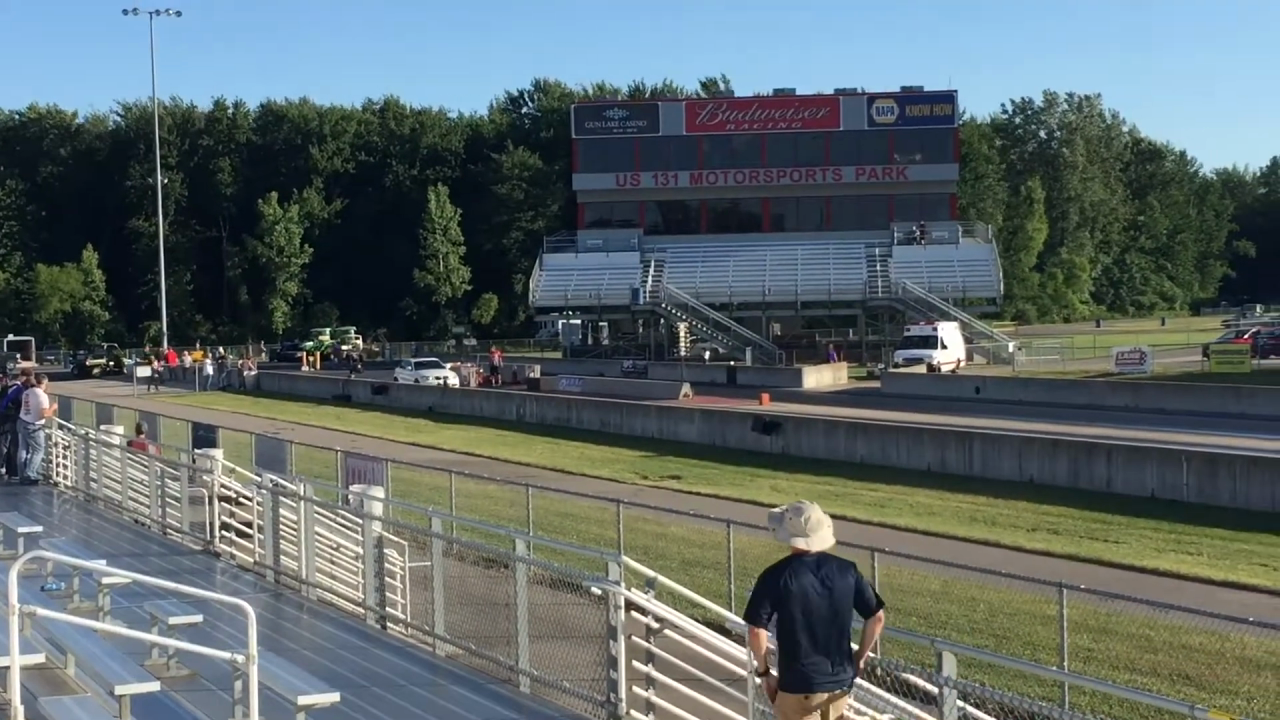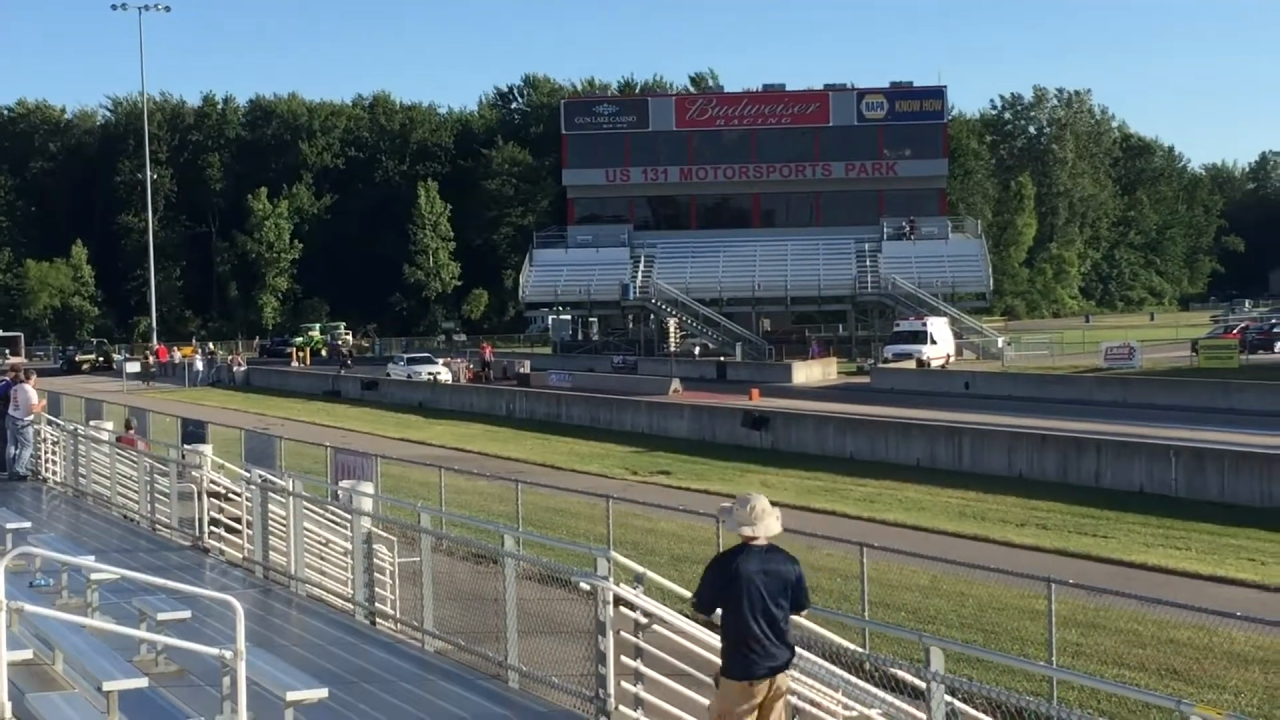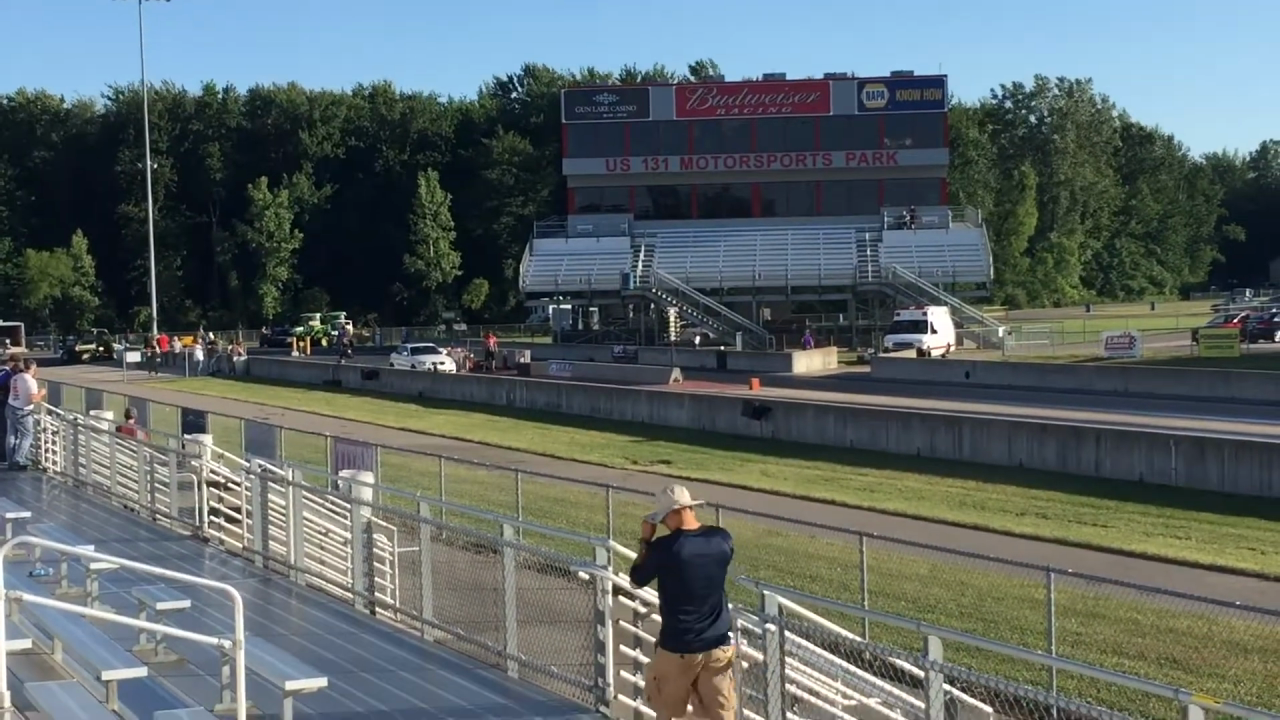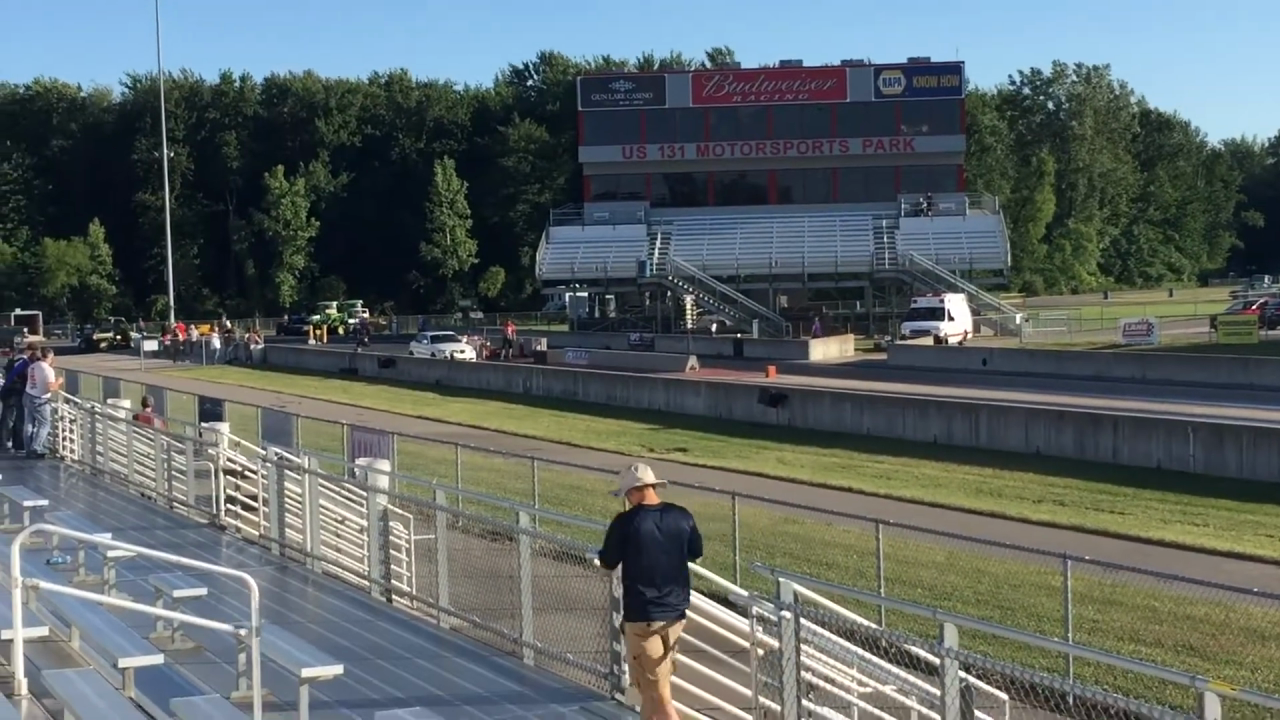
dt=0.4s
person 1, frame 1
left shoulder: (777, 576)
right shoulder: (846, 570)
left elbow: (756, 630)
right elbow: (877, 617)
left wrist: (763, 671)
right wrist: (860, 657)
left hip: (798, 684)
right hip: (839, 681)
person 1, frame 2
left shoulder: (727, 563)
right shoulder: (788, 563)
left elbow: (702, 609)
right elbow: (800, 608)
left hip: (741, 671)
right hip: (779, 667)
person 1, frame 3
left shoulder: (665, 548)
right shoulder: (722, 539)
left elbow: (637, 580)
left wrist: (645, 541)
left hip: (677, 647)
right hip: (718, 643)
person 1, frame 4
left shoulder: (625, 523)
right shoulder: (683, 517)
left elbow: (608, 564)
right elbow: (696, 554)
left wrist: (613, 534)
left hip: (642, 617)
right hip: (676, 614)
left knee: (659, 692)
right knee: (652, 681)
